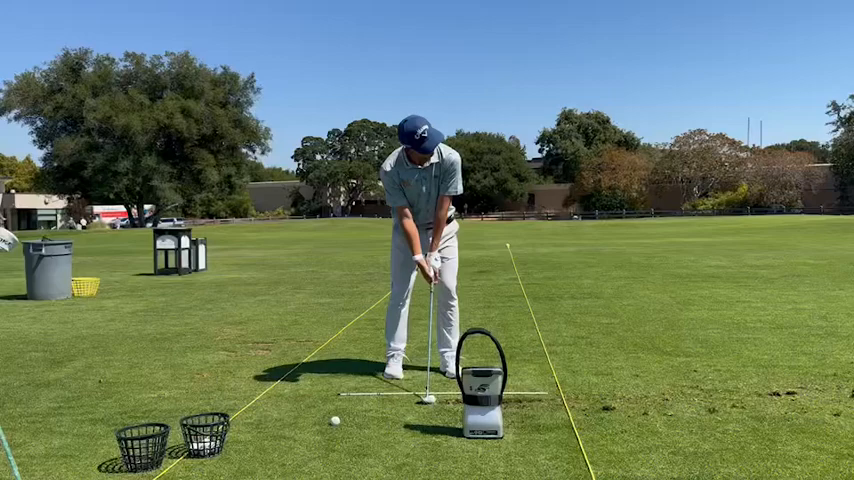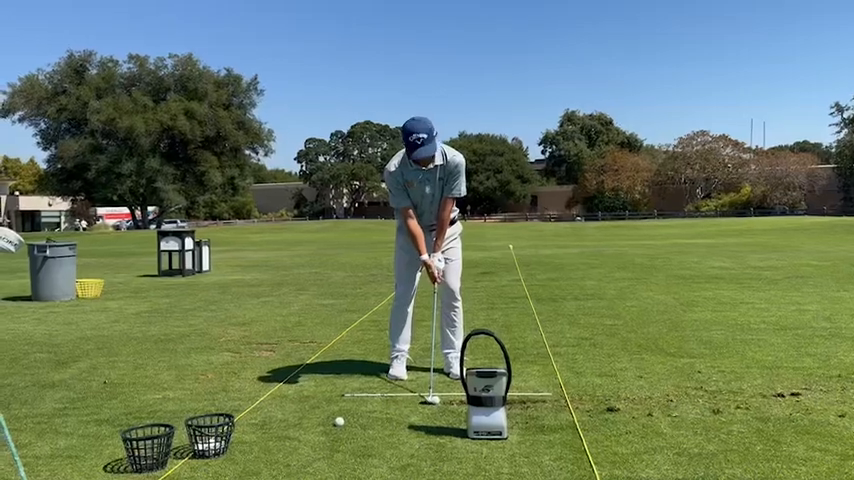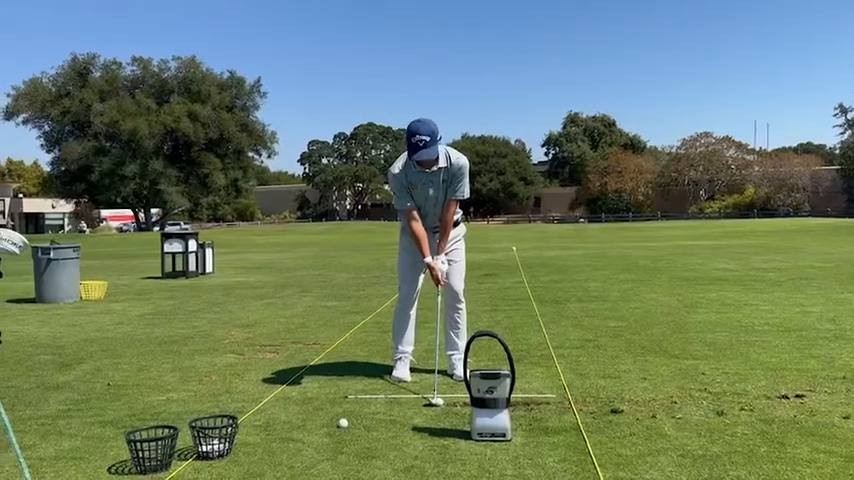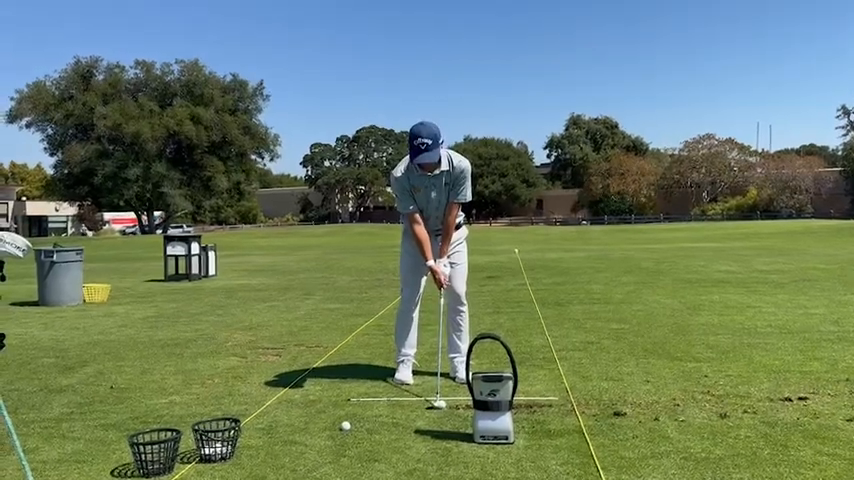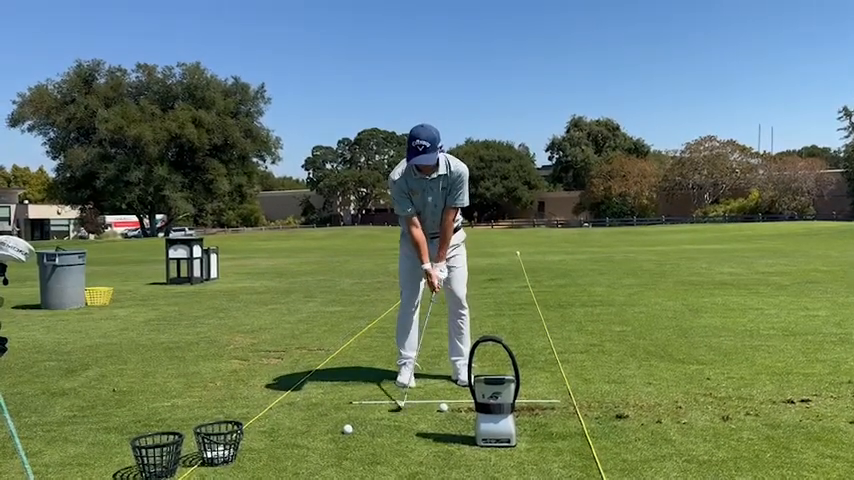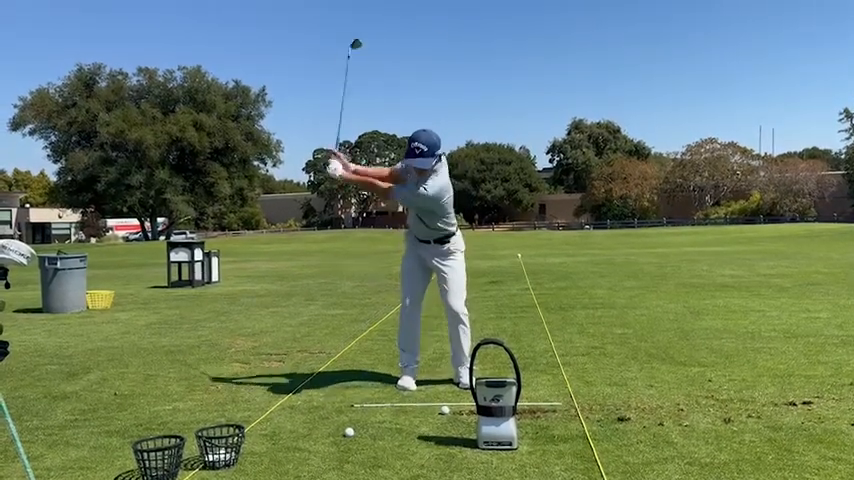
dt=0.5s
person 1, frame 1
left shoulder: (450, 159)
right shoulder: (390, 169)
left elbow: (443, 208)
right elbow: (404, 216)
left wrist: (434, 251)
right wrist: (418, 257)
left hip: (443, 229)
right hip: (407, 231)
left knee: (448, 292)
right knee: (400, 293)
left ankle: (449, 357)
right ankle: (394, 357)
person 1, frame 2
left shoulder: (454, 161)
right shoulder: (394, 170)
left elbow: (446, 208)
right elbow: (408, 216)
left wrist: (437, 251)
right wrist: (424, 257)
left hip: (446, 230)
right hip: (411, 232)
left knee: (452, 293)
right knee: (404, 294)
left ankle: (453, 358)
right ankle: (398, 358)
person 1, frame 3
left shoulder: (458, 163)
right shoulder: (398, 172)
left elbow: (450, 211)
right elbow: (413, 218)
left wrist: (440, 254)
right wrist: (428, 259)
left hip: (450, 232)
right hip: (414, 234)
left knee: (455, 294)
right knee: (407, 295)
left ankle: (457, 359)
right ankle: (402, 359)
person 1, frame 4
left shoulder: (460, 166)
right shoulder: (400, 175)
left elbow: (451, 214)
right elbow: (415, 221)
left wrist: (442, 257)
right wrist: (430, 262)
left hip: (452, 235)
right hip: (416, 237)
left knee: (458, 298)
right knee: (410, 298)
left ankle: (459, 362)
right ankle: (404, 362)
person 1, frame 5
left shoulder: (457, 171)
right shoulder: (398, 178)
left elbow: (449, 218)
right elbow: (413, 224)
left wrist: (440, 261)
right wrist: (426, 266)
left hip: (450, 239)
right hip: (415, 241)
left knee: (458, 301)
right knee: (410, 301)
left ankle: (461, 365)
right ankle: (406, 365)
person 1, frame 6
left shoulder: (433, 189)
right shoulder: (415, 161)
left elbow: (389, 191)
right elbow: (390, 173)
left wrist: (349, 177)
right wrist: (353, 167)
left hip: (445, 248)
right hip: (417, 244)
left knee: (455, 308)
right knee: (409, 306)
left ankle: (463, 369)
right ankle: (408, 368)
